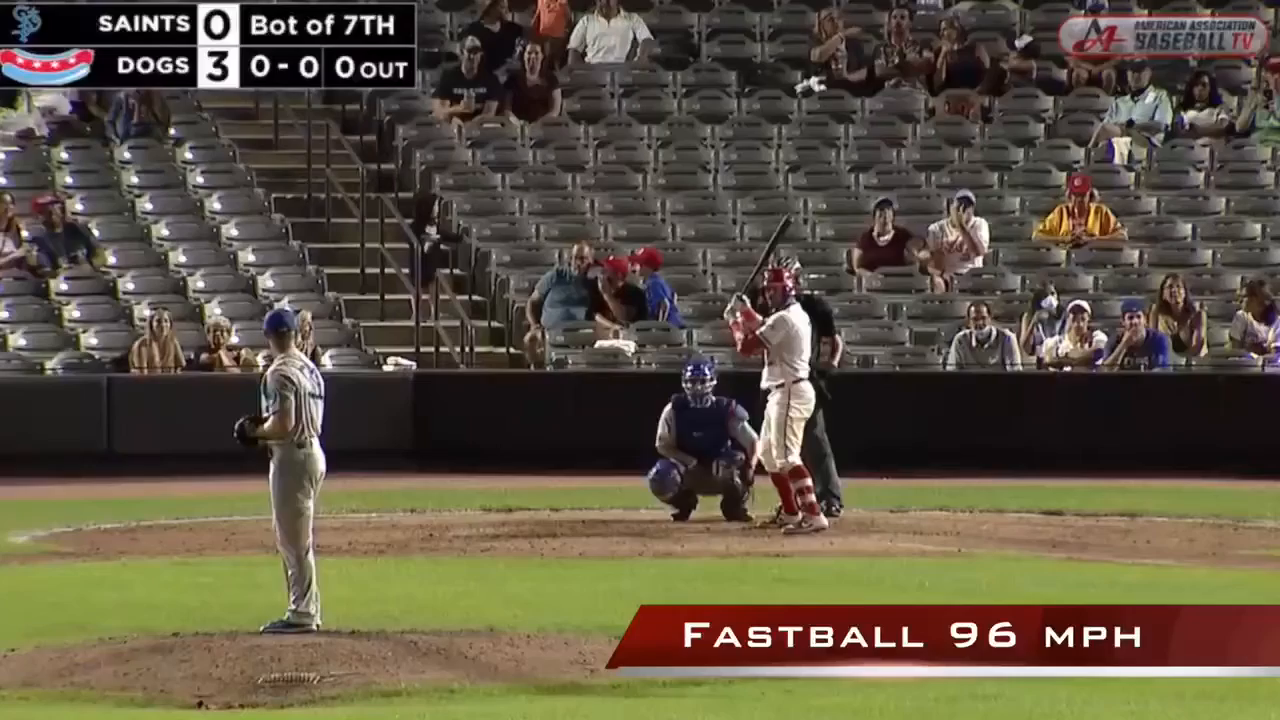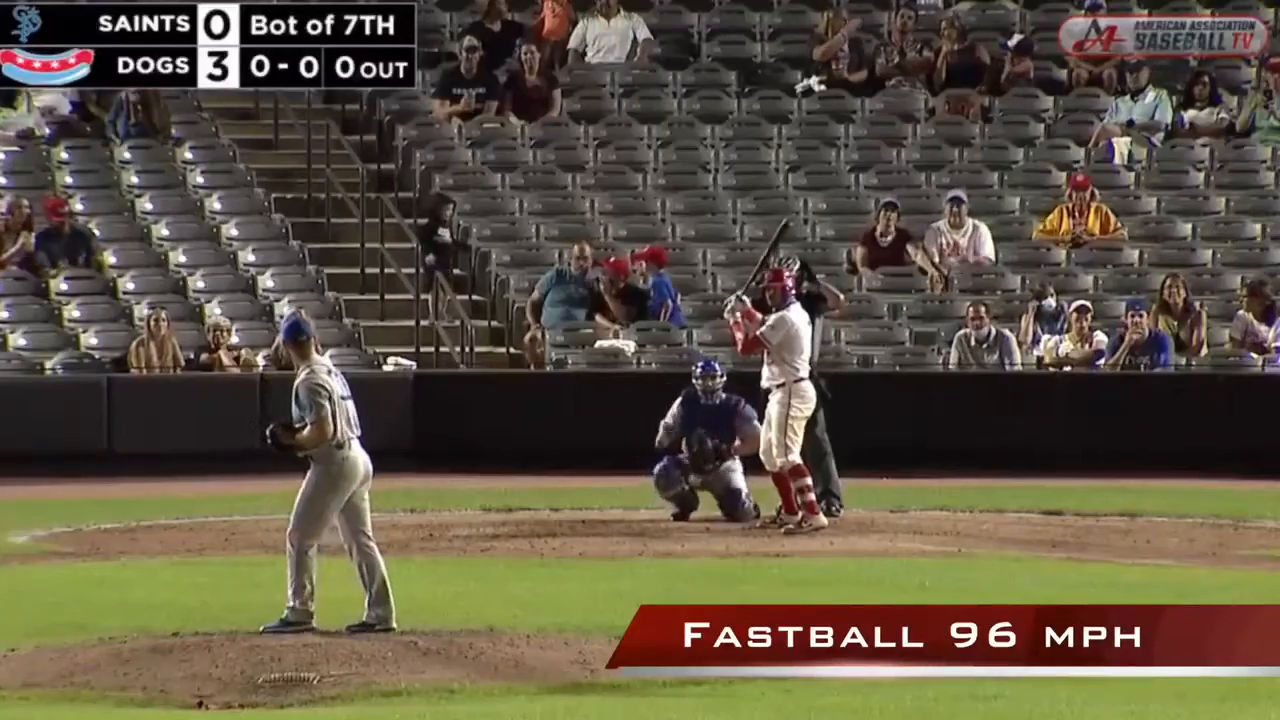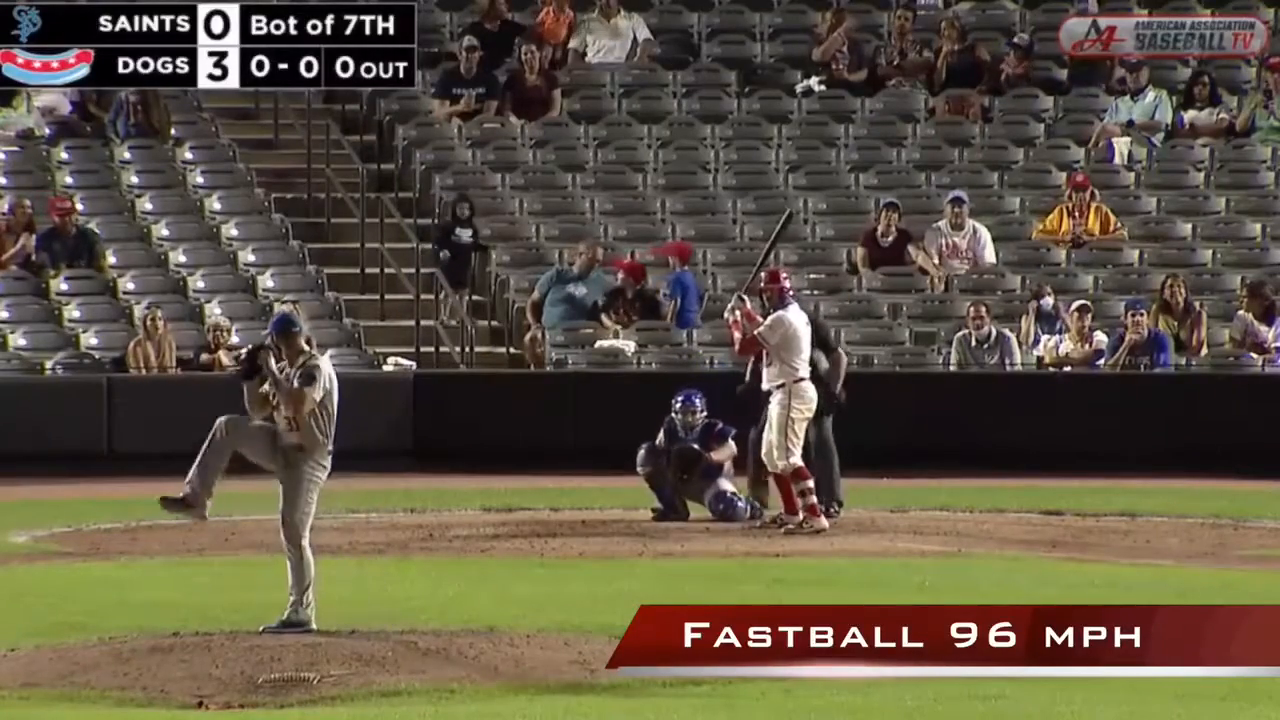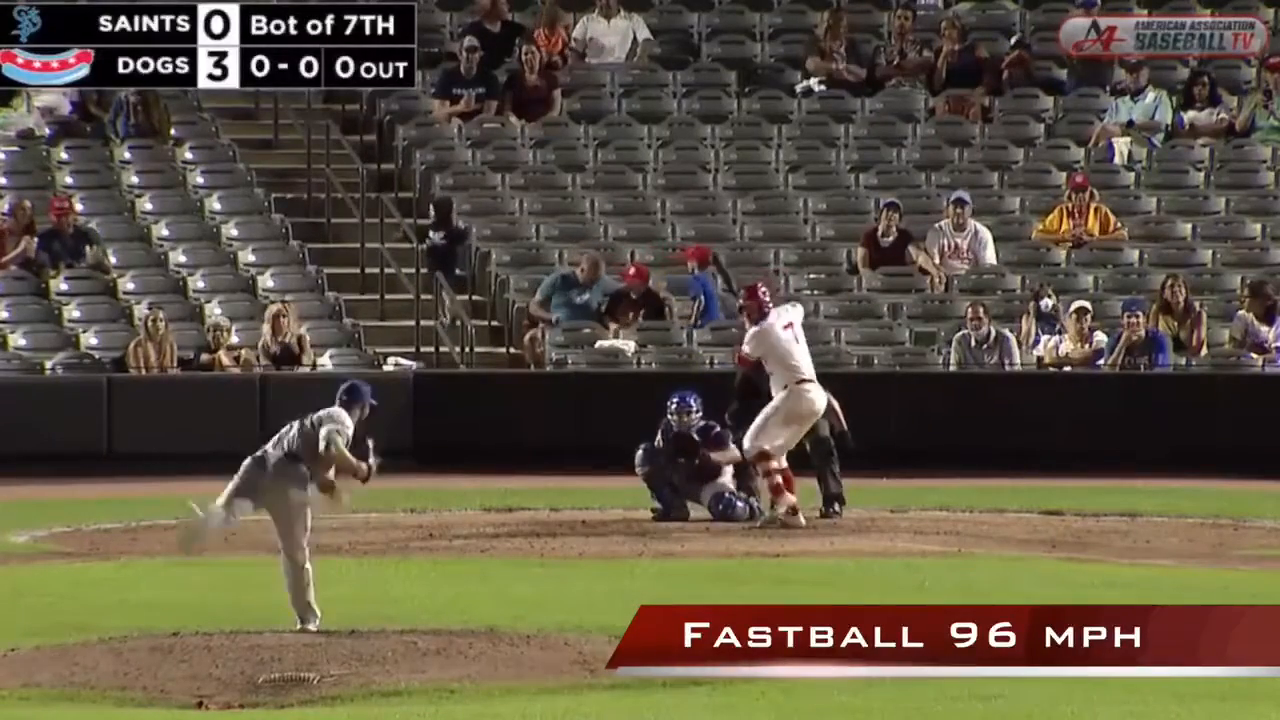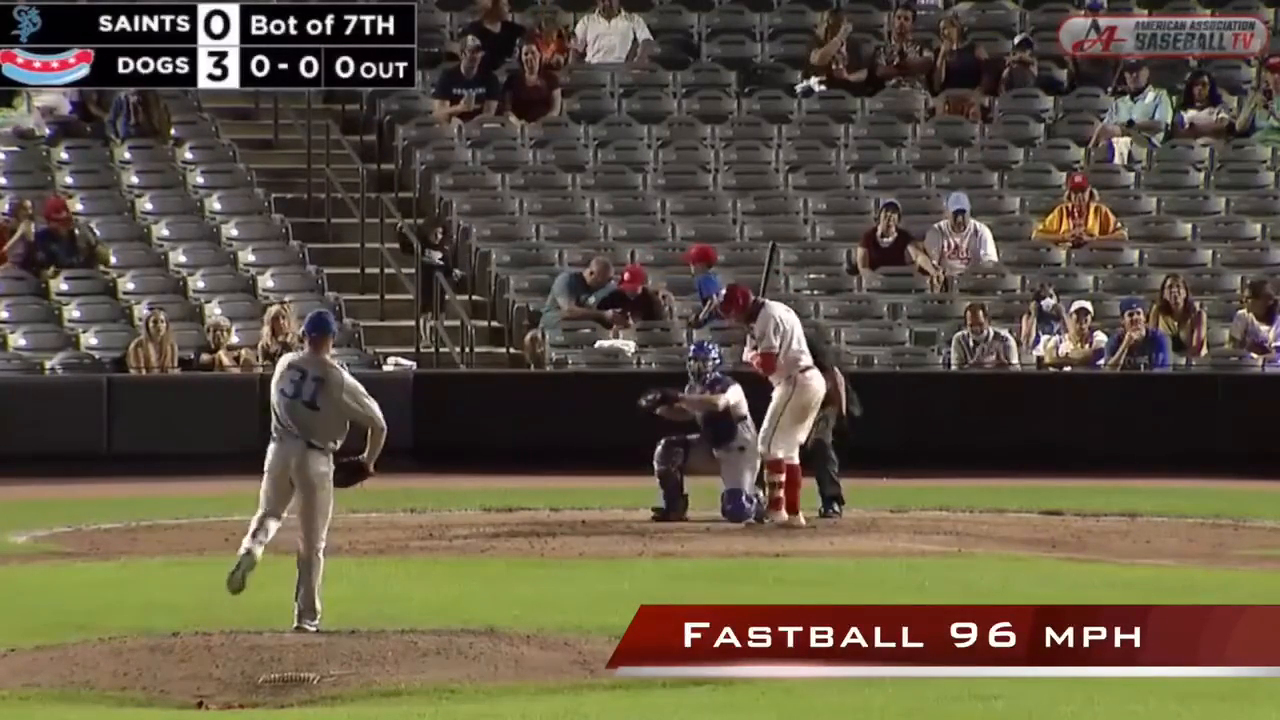
dt=1s
person 1, frame 1
left shoulder: (279, 371)
right shoulder: (310, 368)
left elbow: (283, 424)
left wrist: (257, 432)
right wrist: (267, 428)
left hip: (293, 458)
right hip: (312, 453)
left knee: (294, 539)
right knee: (290, 536)
left ankle: (301, 614)
right ankle: (307, 610)
person 1, frame 2
left shoulder: (308, 380)
right shoulder: (331, 370)
left elbow: (322, 431)
left wrist: (292, 440)
right wrist: (298, 434)
left hip: (334, 464)
right hip: (357, 458)
left knee: (300, 537)
right knee: (361, 540)
left ankle: (299, 614)
right ankle: (380, 614)
person 1, frame 3
left shoulder: (315, 368)
right shoulder: (283, 367)
left elbow: (295, 407)
right elbow: (258, 413)
left wrist: (267, 373)
right wrist: (252, 377)
left hip: (308, 459)
right hip: (279, 448)
left knee: (293, 537)
right knee: (226, 426)
left ankle: (300, 616)
right ankle: (196, 498)
person 1, frame 4
left shoulder: (320, 418)
right shoulder: (341, 421)
right elbow: (328, 449)
right wrist: (362, 469)
left hip: (258, 467)
right hip: (289, 480)
left knee: (224, 510)
right knee: (296, 555)
left ankle: (203, 521)
right ankle: (307, 619)
person 1, frame 5
left shoulder: (286, 364)
right shoulder: (343, 382)
right elbow: (378, 426)
right wrist: (369, 460)
left hip: (279, 453)
right hip: (315, 461)
left knee: (269, 513)
right knee: (312, 545)
left ankle: (249, 553)
right ankle: (306, 618)
person 2, frame 1
left shoulder: (784, 318)
right shoulder: (796, 314)
left elbow: (746, 347)
right elbow: (765, 330)
left wrist: (734, 320)
right wrist: (746, 311)
left hip: (790, 394)
right hip: (782, 393)
left knee: (786, 457)
right knee: (769, 455)
left ankle: (814, 516)
right ankle: (791, 513)
person 2, frame 2
left shoulder: (784, 318)
right shoulder: (796, 314)
left elbow: (746, 347)
right elbow: (765, 328)
left wrist: (734, 320)
right wrist: (746, 310)
left hip: (791, 393)
right hip: (782, 393)
left knee: (787, 456)
right knee: (770, 455)
left ankle: (813, 515)
right ankle: (791, 513)
person 2, frame 3
left shoulder: (781, 318)
right shoulder: (796, 315)
left elbow: (743, 348)
right elbow: (765, 333)
left wrist: (733, 319)
right wrist: (746, 312)
left hip: (791, 393)
right hip: (786, 393)
left knee: (788, 457)
right knee: (772, 455)
left ankle: (815, 517)
right ankle: (792, 513)
person 2, frame 4
left shoulder: (758, 333)
right shoulder: (787, 314)
left elbow: (743, 360)
right elbow: (798, 308)
left hip: (797, 394)
right hip: (812, 395)
left knee: (754, 443)
right knee: (774, 450)
left ankle: (781, 497)
right ankle: (791, 513)
person 2, frame 5
left shoulder: (766, 317)
right shoulder: (777, 309)
left elbow: (766, 365)
left wrist: (751, 356)
right wrist: (754, 353)
left hip: (797, 383)
right hip: (809, 381)
left knee: (770, 445)
right knee: (787, 448)
left ankle: (775, 510)
right ankle: (792, 513)
